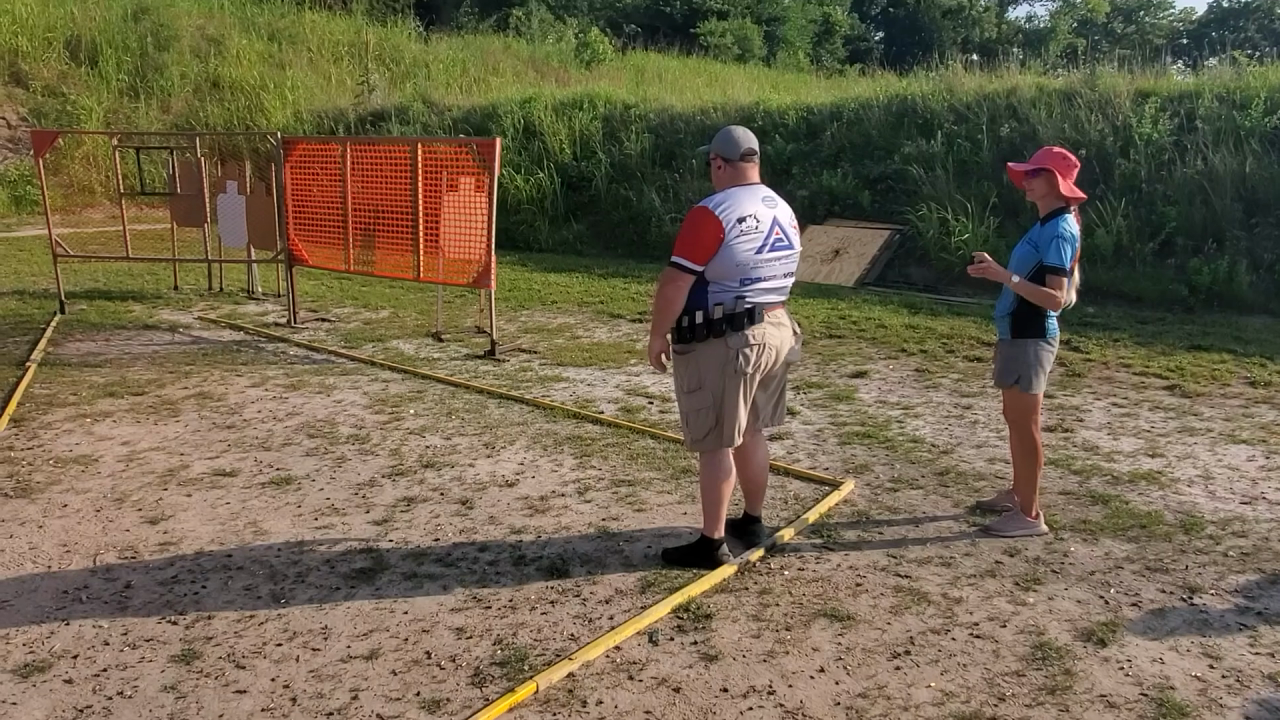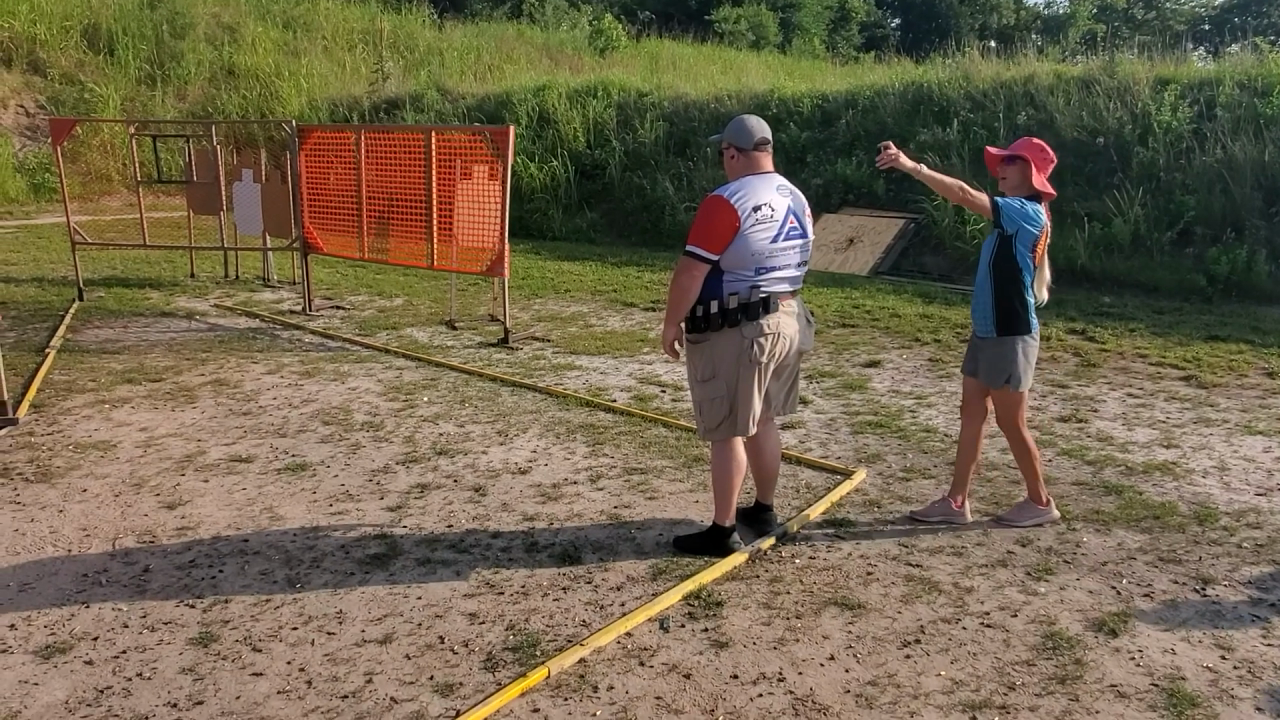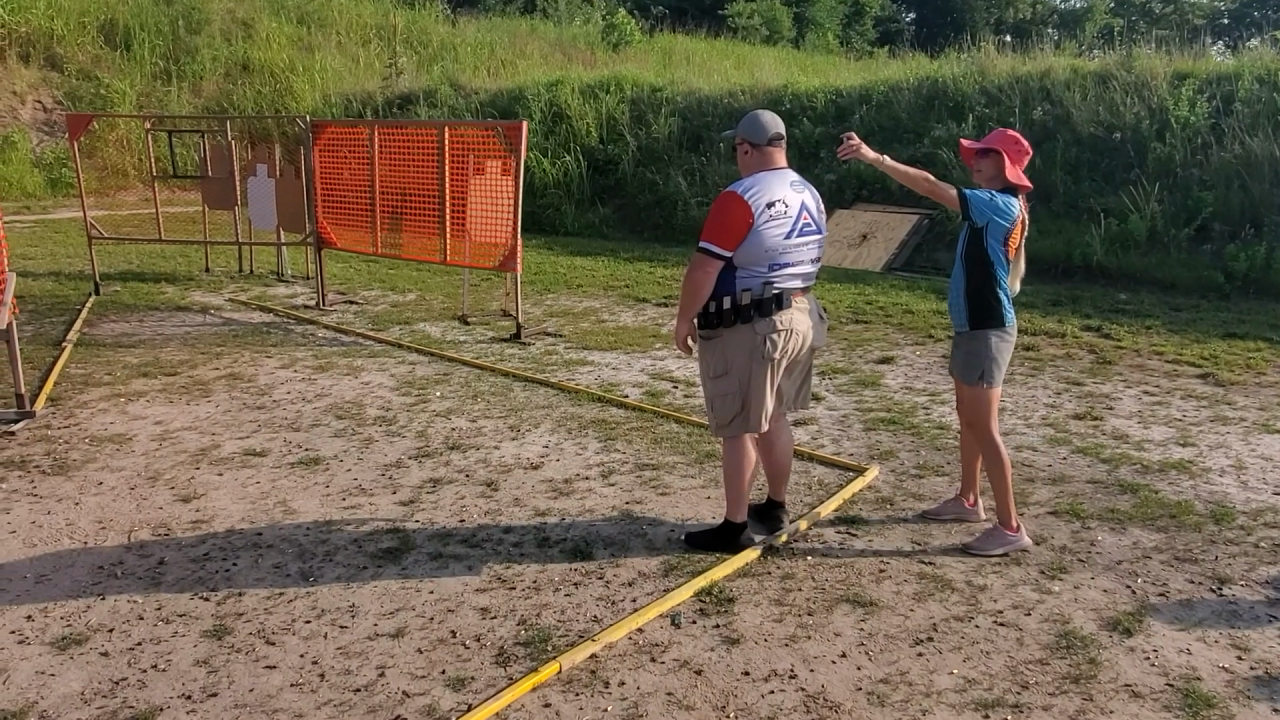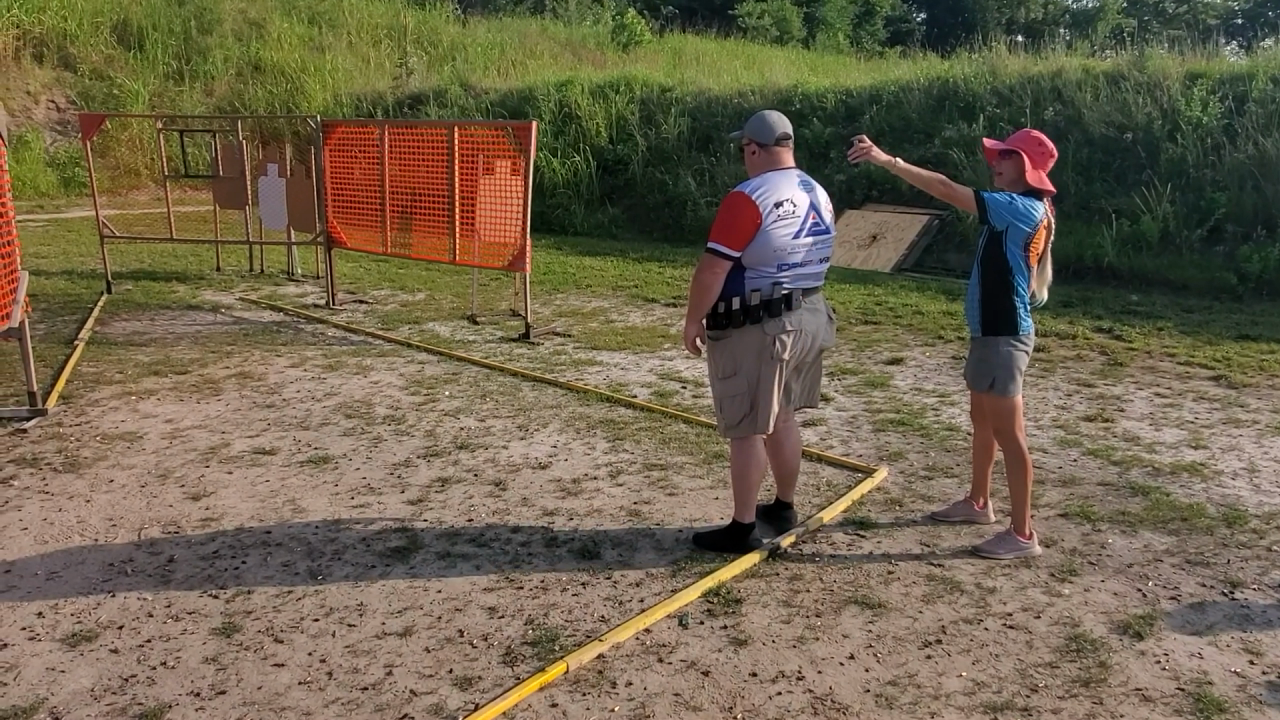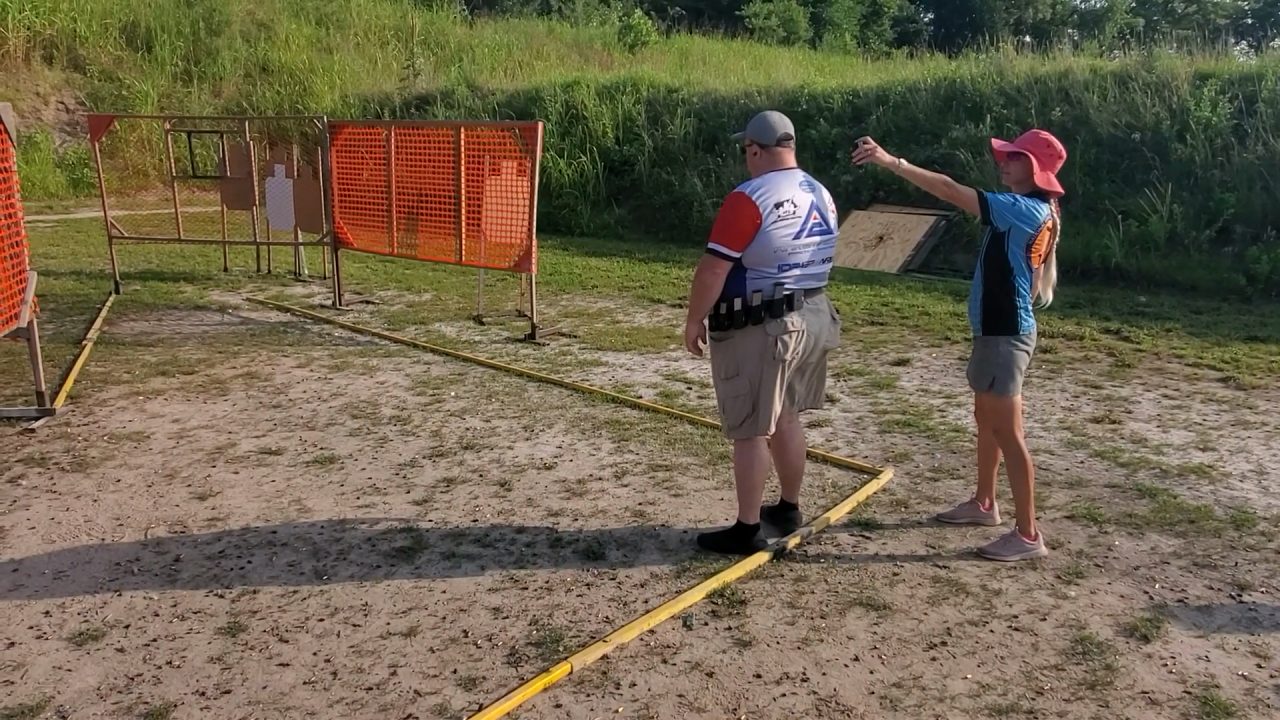
dt=1s
person 1, frame 1
left shoulder: (712, 212)
right shoulder: (784, 212)
left elbow: (675, 282)
left wrist: (658, 335)
left hip: (722, 341)
right hip: (775, 331)
left knee: (716, 443)
right knee: (750, 432)
left ankle: (712, 542)
right ankle: (752, 521)
person 1, frame 2
left shoulder: (726, 201)
right shoulder: (797, 200)
left elbow: (691, 271)
left wrist: (672, 323)
left hip: (735, 331)
right hip: (787, 321)
left knee: (727, 431)
right knee: (762, 421)
left ankle: (723, 531)
right ankle: (763, 510)
person 1, frame 3
left shoulder: (740, 198)
right shoulder: (810, 195)
left elbow: (704, 267)
left wrist: (684, 319)
left hip: (747, 327)
right hip: (800, 317)
left knee: (739, 428)
right knee: (774, 417)
left ankle: (734, 527)
right ankle: (775, 507)
person 1, frame 4
left shoulder: (748, 198)
right shoulder: (818, 195)
left elbow: (713, 269)
left wrist: (694, 320)
left hip: (756, 327)
right hip: (809, 317)
left knee: (747, 429)
right knee: (781, 417)
left ankle: (742, 528)
right ankle: (783, 507)
person 1, frame 5
left shoulder: (749, 198)
right shoulder: (820, 194)
left elbow: (714, 268)
left wrist: (694, 321)
left hip: (759, 328)
right hip: (813, 317)
left knee: (750, 430)
right knee: (785, 418)
left ankle: (747, 529)
right ankle: (788, 508)
person 2, frame 1
left shoulder: (1061, 230)
right shoulder: (1044, 225)
left elbow: (1054, 297)
left wrist: (1003, 276)
right wrist: (996, 270)
left hip: (1032, 339)
right hip: (1017, 335)
left knee: (1025, 426)
right knee: (1015, 420)
left ankle: (1030, 514)
right ankle: (1018, 492)
person 2, frame 2
left shoulder: (1028, 213)
right shoulder: (1014, 216)
left elbow: (964, 195)
left wrist: (911, 165)
left hip: (1010, 337)
right hip: (987, 333)
left knee: (1010, 423)
right knee: (972, 415)
left ankle: (1040, 502)
right ankle: (956, 501)
person 2, frame 3
left shoulder: (1001, 204)
right shoulder: (993, 206)
left elbow: (931, 187)
left wrist: (874, 158)
left hip: (988, 330)
right hip: (972, 326)
left knee: (984, 428)
right knee: (968, 418)
left ankle: (1010, 527)
right ankle: (968, 500)
person 2, frame 4
left shoulder: (1022, 209)
right shoulder: (1020, 209)
left elbow: (946, 190)
left wrist: (887, 160)
left hip: (1004, 335)
right hip: (991, 330)
left knee: (1008, 433)
right knee: (982, 420)
left ankle: (1023, 533)
right ankle: (978, 502)
person 2, frame 5
left shoulder: (1025, 210)
right shoulder: (1031, 210)
left elbow: (950, 190)
left wrist: (891, 161)
left hip: (1005, 334)
right hip: (996, 329)
left knee: (1007, 432)
right knee: (985, 419)
left ankle: (1028, 534)
right ankle: (984, 503)
